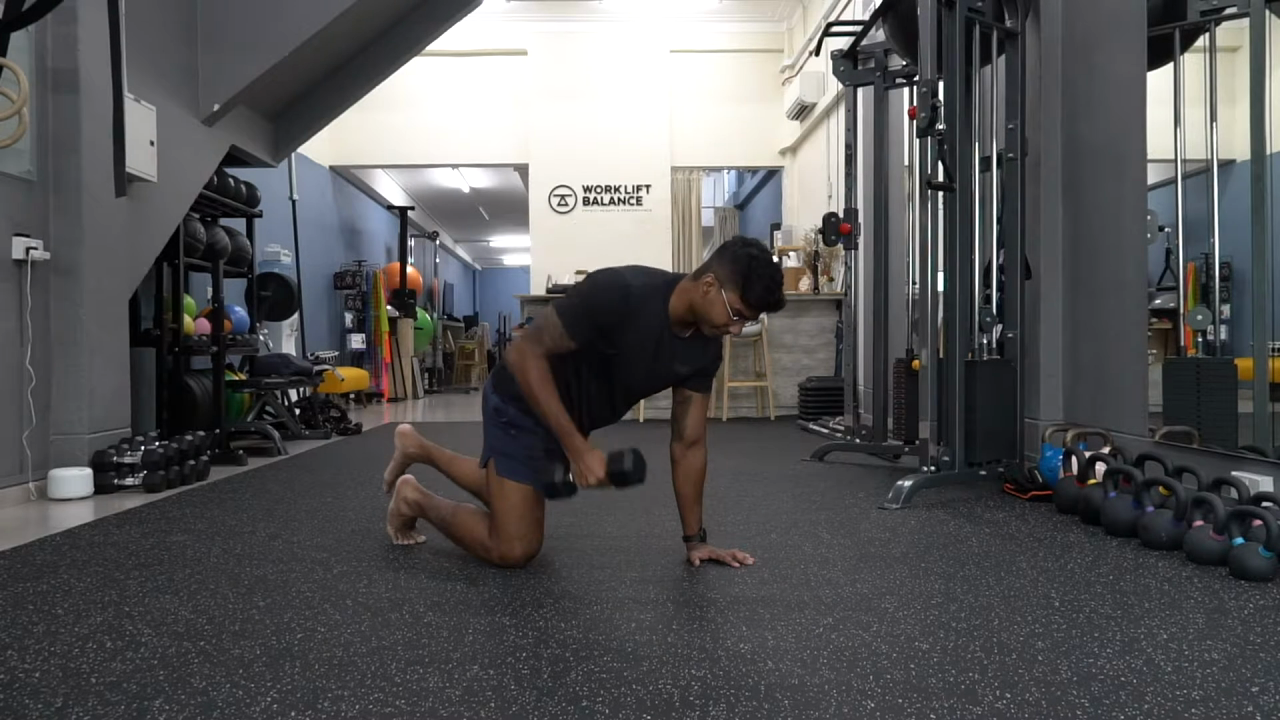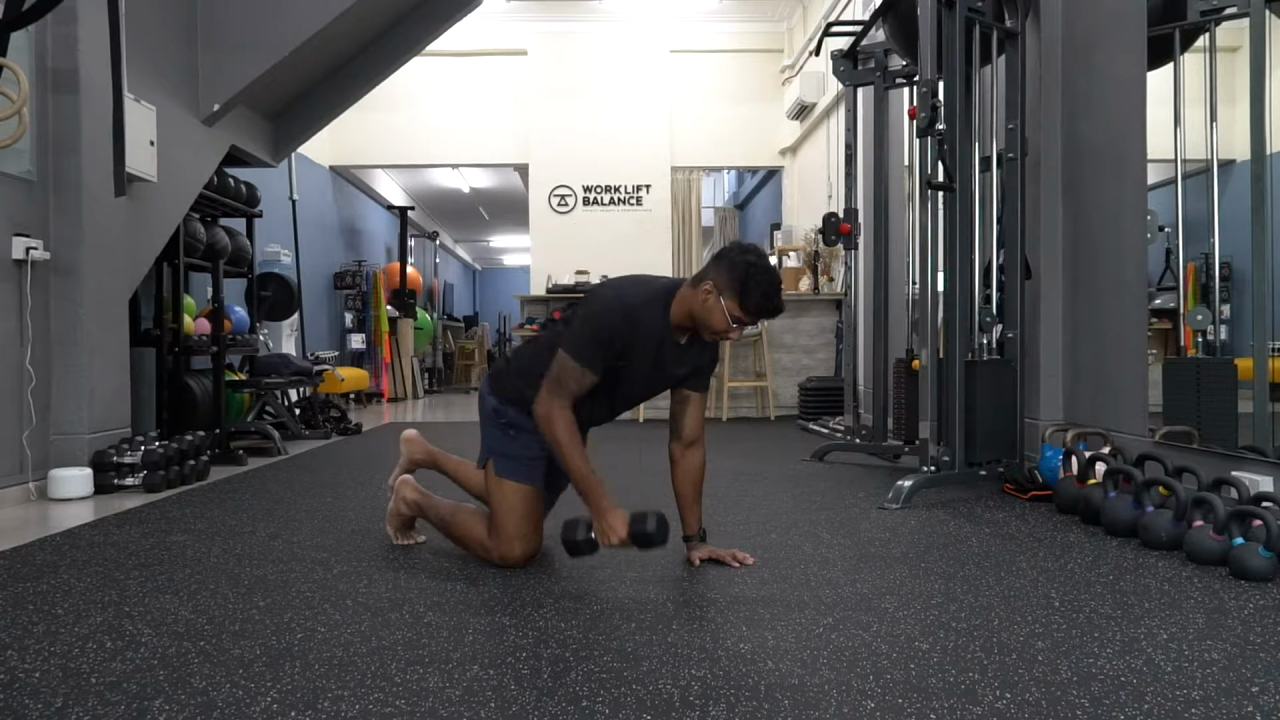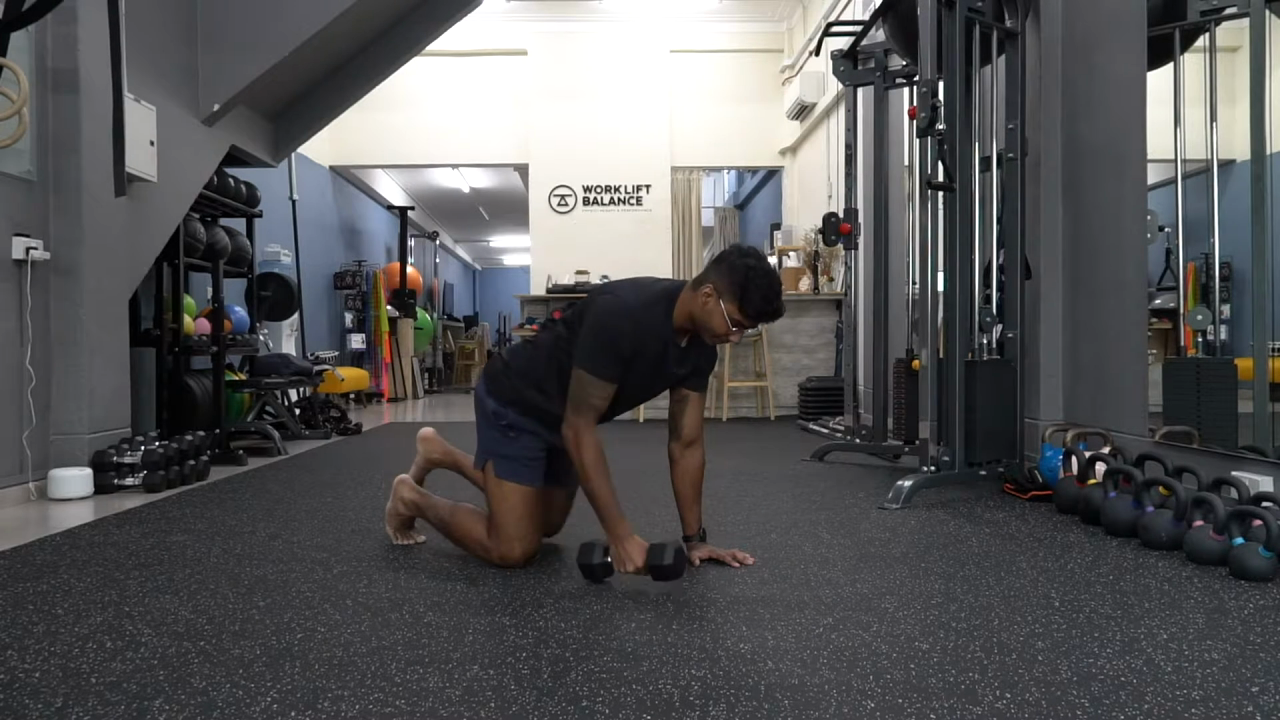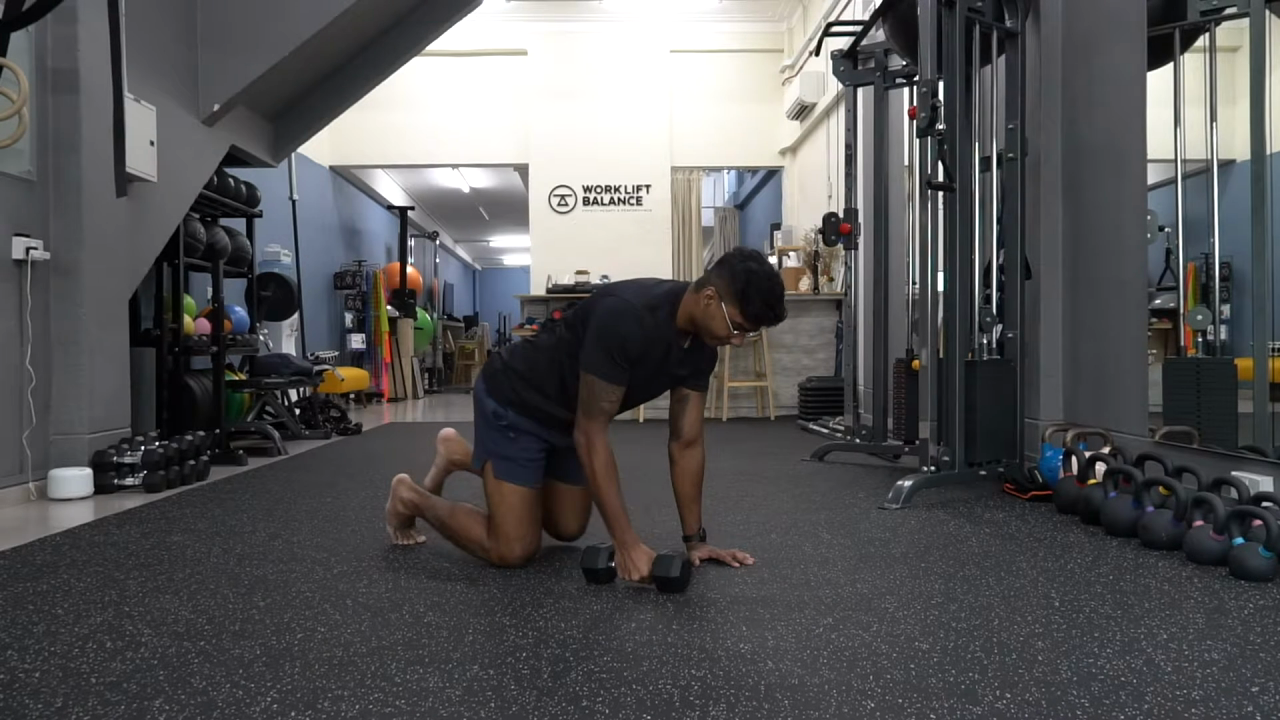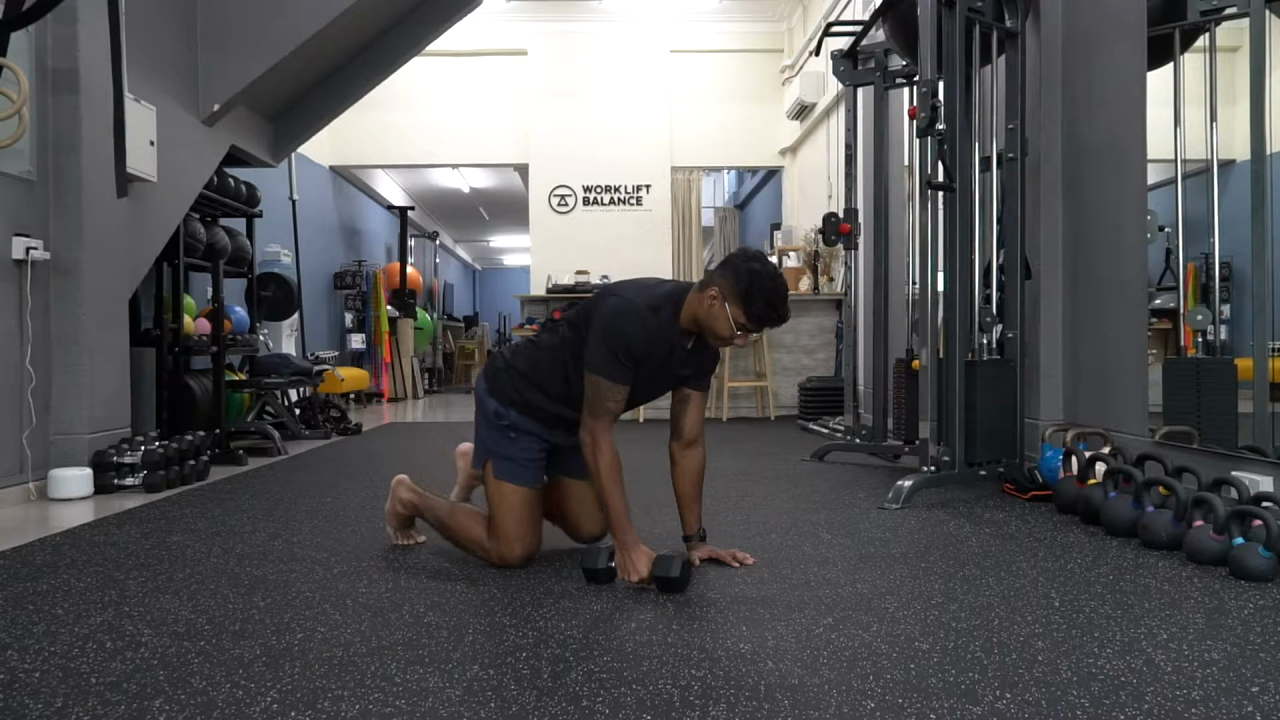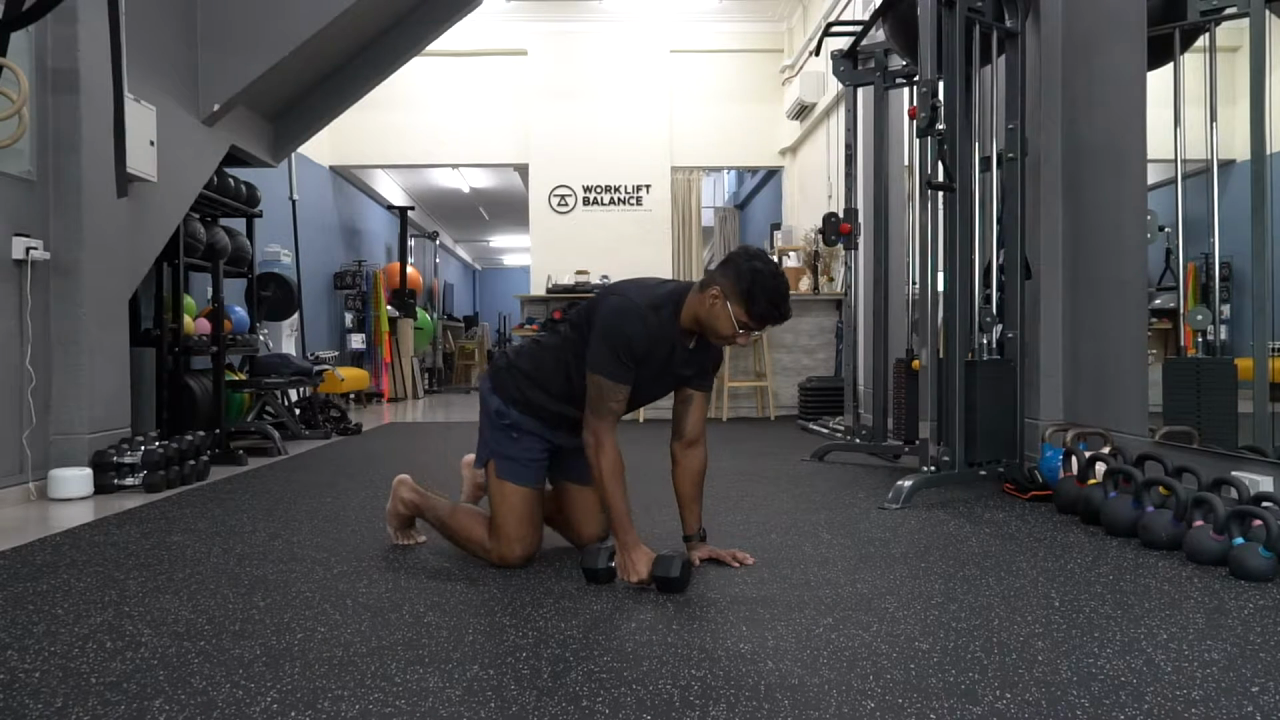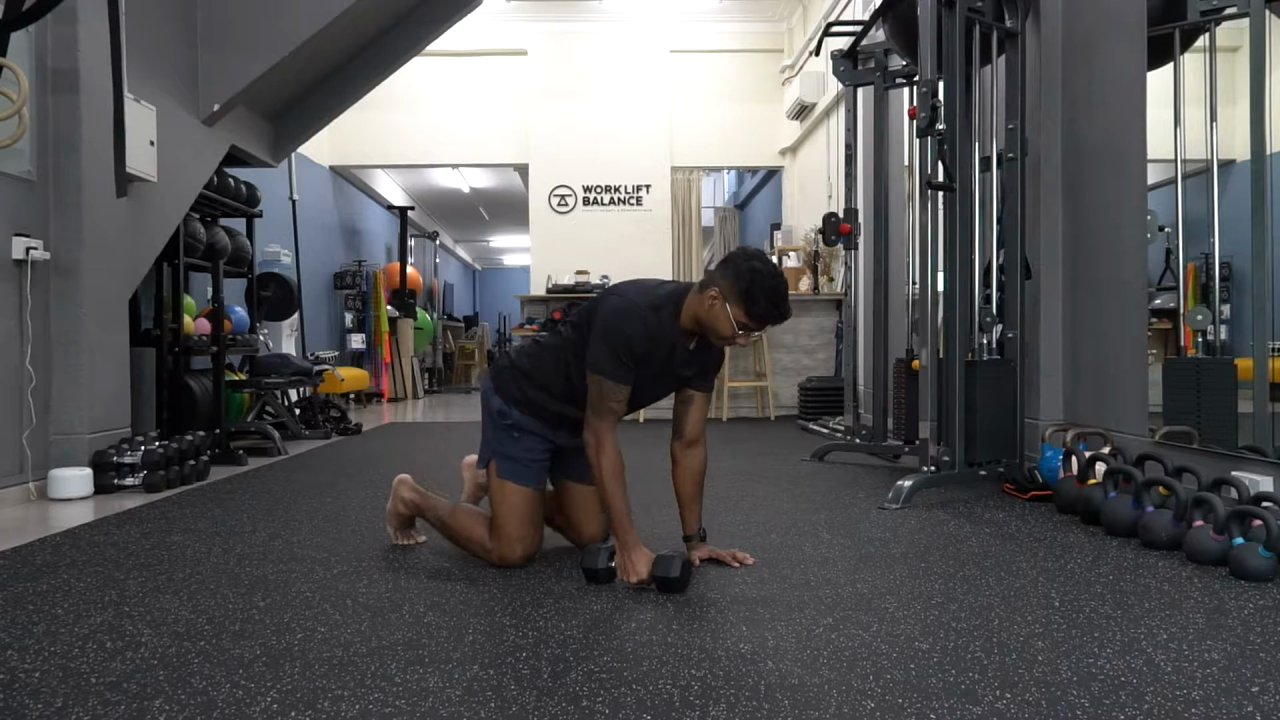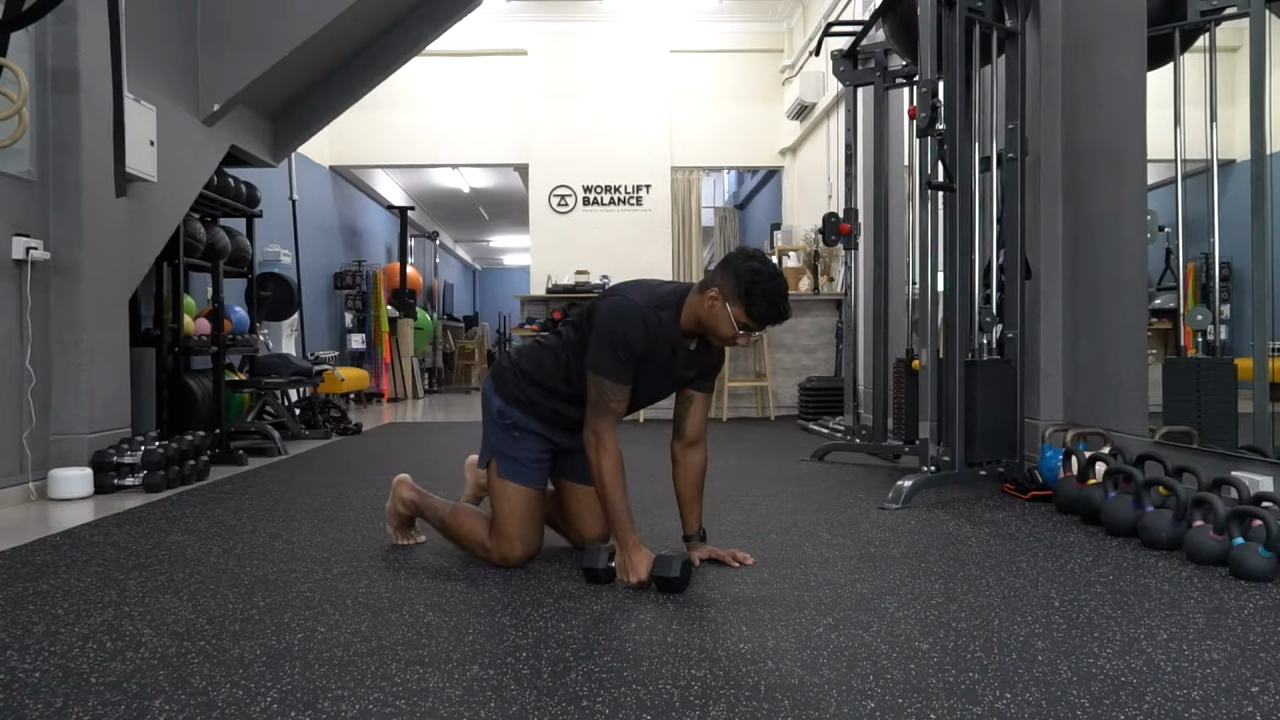
dt=0.2s
person 1, frame 1
left shoulder: (705, 348)
right shoulder: (621, 293)
left elbow: (688, 443)
right elbow: (522, 354)
left wrist: (695, 539)
right wrist: (577, 449)
left hip: (570, 418)
right hip: (520, 404)
left knee: (518, 505)
right knee: (514, 549)
left ankle: (418, 447)
right ankle: (415, 499)
person 1, frame 2
left shoulder: (702, 348)
right shoulder: (621, 308)
left elbow: (687, 443)
right elbow: (550, 406)
left wrist: (695, 538)
right wrist: (603, 509)
left hip: (565, 420)
right hip: (518, 403)
left knee: (523, 513)
right knee: (514, 549)
left ankle: (423, 453)
right ankle: (414, 498)
person 1, frame 3
left shoulder: (700, 347)
right shoulder: (623, 314)
left elbow: (686, 443)
right elbow: (579, 429)
left wrist: (694, 539)
right wrist: (620, 534)
left hip: (561, 415)
right hip: (514, 402)
left knee: (544, 524)
right knee: (513, 549)
left ankle: (439, 452)
right ankle: (411, 499)
person 1, frame 4
left shoulder: (701, 347)
right shoulder: (627, 316)
left elbow: (686, 443)
right elbow: (591, 434)
left wrist: (695, 539)
right wrist: (627, 543)
left hip: (563, 414)
right hip: (513, 402)
left knee: (568, 527)
right knee: (513, 550)
left ankle: (461, 454)
right ankle: (410, 498)
person 1, frame 5
left shoulder: (703, 346)
right shoulder: (630, 315)
left elbow: (687, 442)
right elbow: (596, 434)
left wrist: (695, 539)
right wrist: (628, 544)
left hip: (568, 414)
right hip: (514, 401)
left knee: (589, 529)
right knee: (512, 551)
left ankle: (481, 471)
right ankle: (410, 498)
person 1, frame 6
left shoulder: (706, 347)
right shoulder: (631, 314)
left elbow: (688, 442)
right elbow: (600, 434)
left wrist: (695, 539)
right wrist: (629, 544)
left hip: (572, 415)
right hip: (518, 402)
left knee: (590, 535)
right knee: (512, 551)
left ankle: (485, 478)
right ankle: (411, 498)
person 1, frame 7
left shoulder: (707, 348)
right shoulder: (630, 315)
left elbow: (688, 442)
right elbow: (601, 434)
left wrist: (695, 539)
right wrist: (629, 544)
left hip: (575, 417)
right hip: (521, 403)
left knee: (591, 535)
right knee: (512, 551)
left ankle: (486, 478)
right ankle: (411, 498)
person 1, frame 8
left shoulder: (708, 348)
right shoulder: (630, 315)
left elbow: (689, 442)
right elbow: (601, 435)
left wrist: (695, 539)
right wrist: (629, 544)
left hip: (576, 416)
right hip: (521, 403)
left knee: (592, 535)
right knee: (513, 550)
left ankle: (488, 478)
right ankle: (411, 497)
